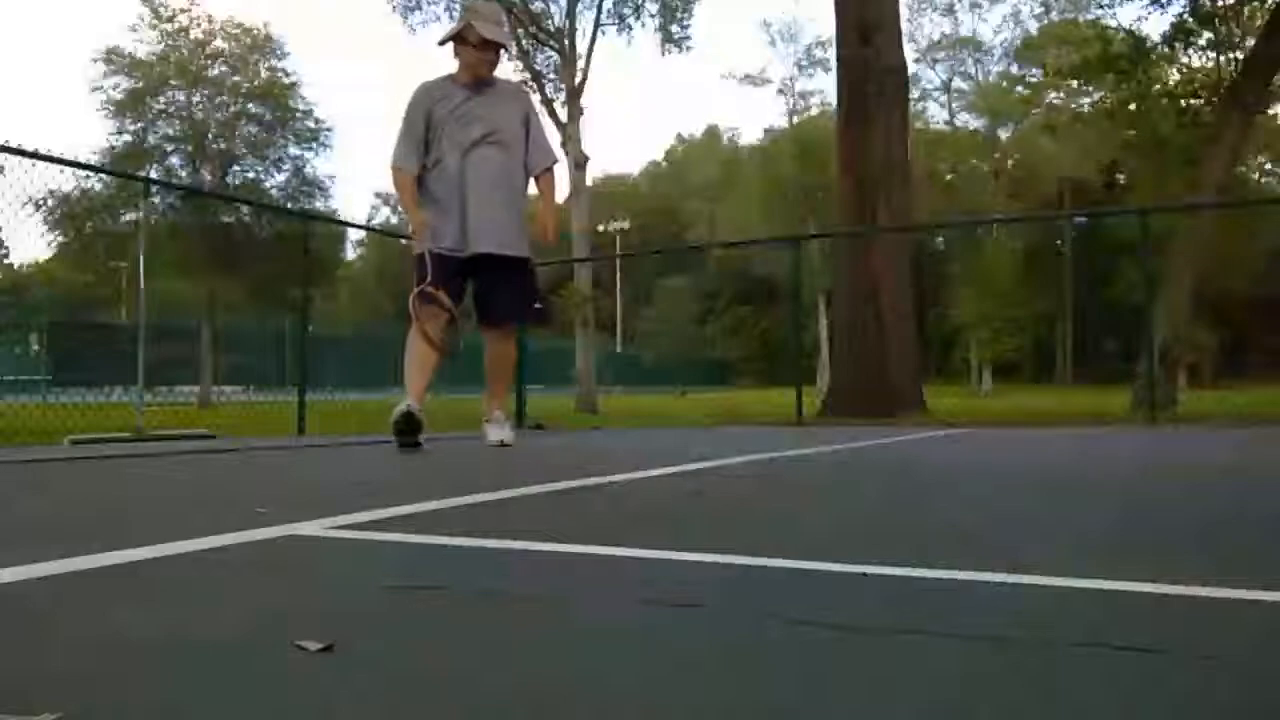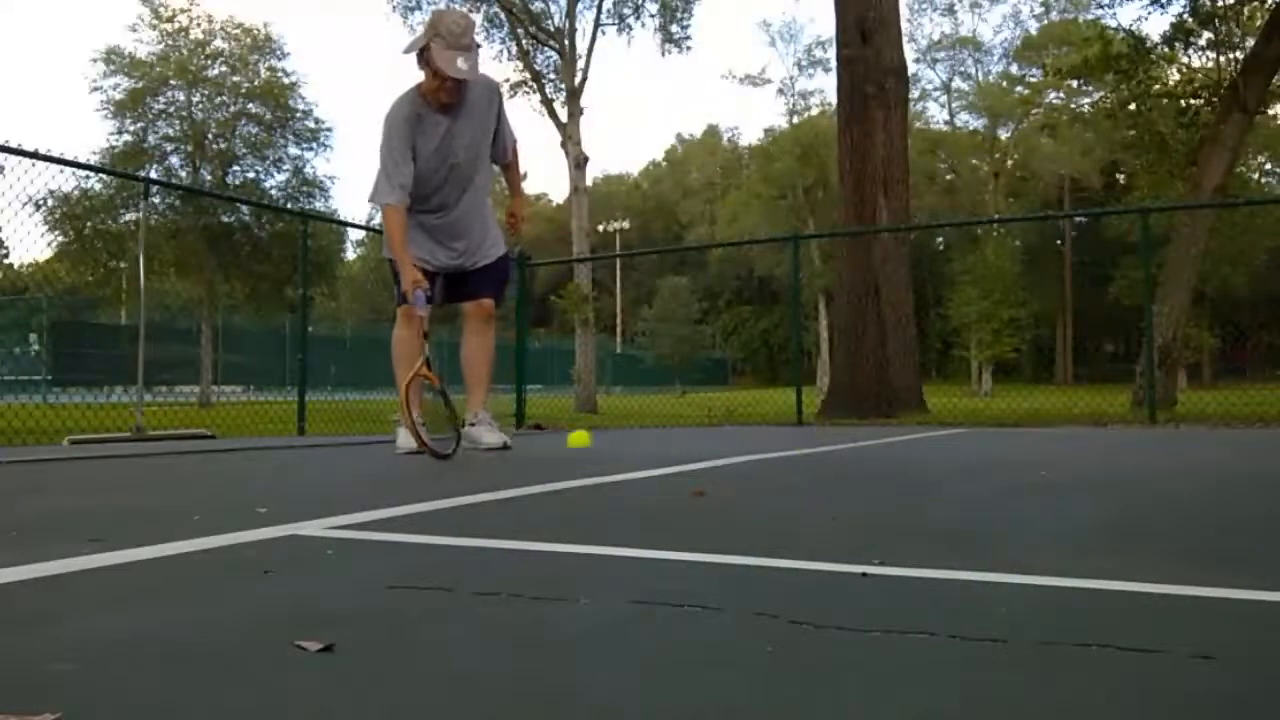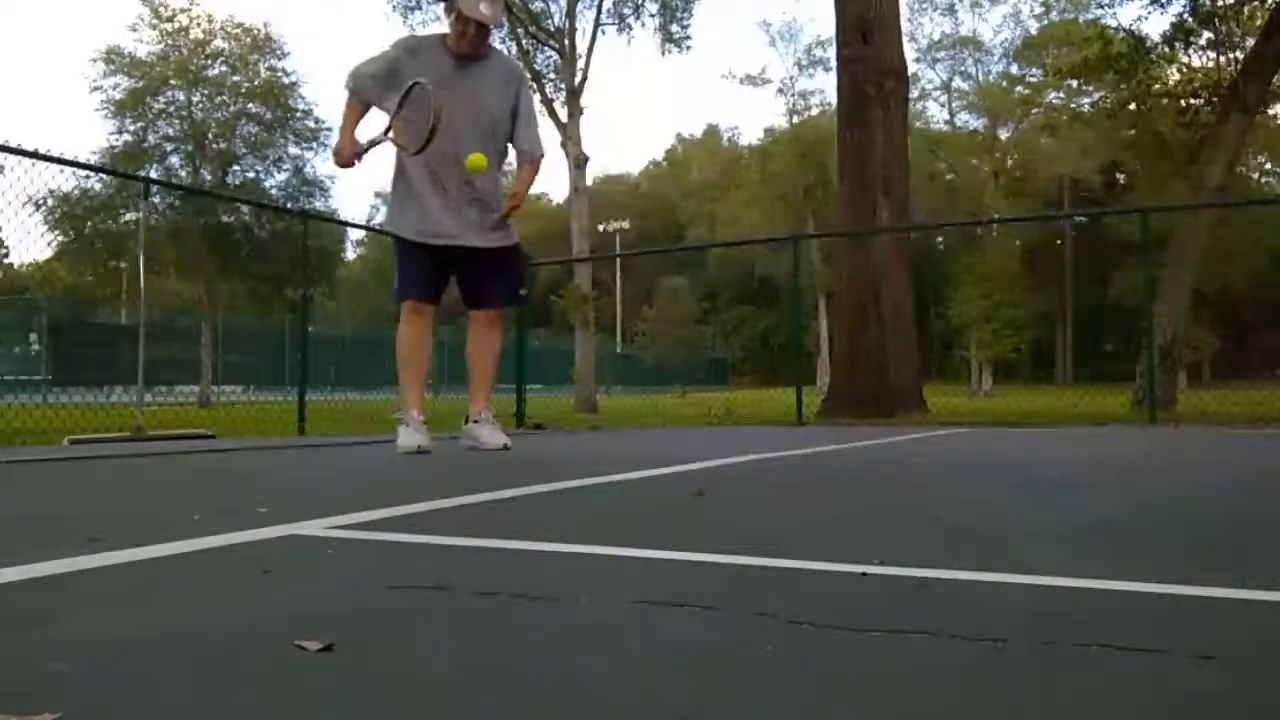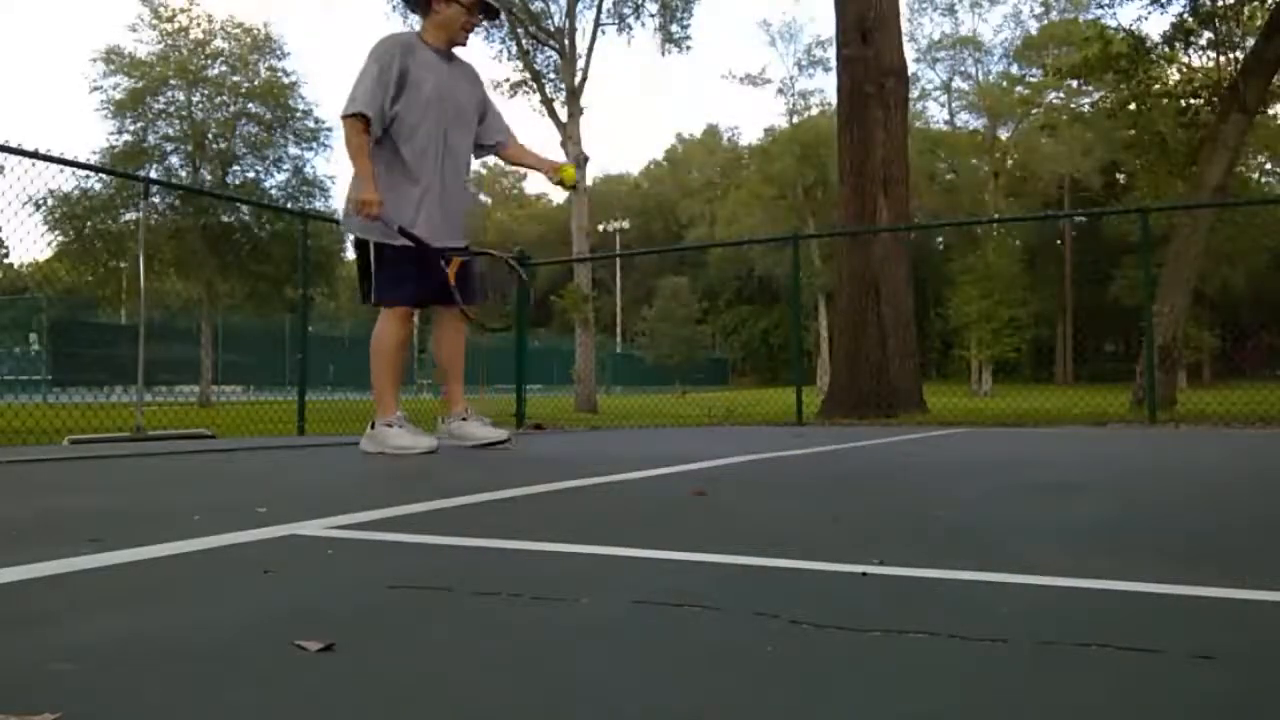
dt=0.5s
person 1, frame 1
left shoulder: (517, 98)
right shoulder: (428, 97)
left elbow: (541, 161)
right elbow: (404, 164)
left wrist: (546, 206)
right wrist: (411, 210)
left hip: (504, 237)
right hip: (441, 236)
left knee: (503, 327)
right knee: (430, 313)
left ankle: (495, 414)
right ankle: (411, 406)
person 1, frame 2
left shoulder: (488, 92)
right shoulder: (404, 116)
left elbow: (504, 150)
right elbow: (393, 198)
left wrist: (516, 196)
right wrist: (404, 265)
left hip: (477, 234)
right hip: (419, 236)
left knee: (482, 311)
right knee: (411, 313)
left ankle: (476, 418)
right ankle: (410, 420)
person 1, frame 3
left shoulder: (510, 75)
right shoulder: (410, 54)
left elbow: (529, 147)
right elbow: (359, 83)
left wrist: (522, 187)
right wrist: (348, 136)
left hip: (486, 222)
right hip: (420, 216)
left knee: (487, 313)
right knee: (417, 307)
left ankle: (479, 417)
right ankle: (412, 418)
person 1, frame 4
left shoulder: (466, 76)
right shoulder: (395, 52)
left elbow: (497, 139)
right elbow: (356, 116)
left wrist: (546, 165)
right wrist: (367, 180)
left hip: (445, 220)
right hip: (396, 216)
left knee: (451, 309)
right knee: (397, 308)
left ankle: (457, 414)
right ankle: (385, 421)
